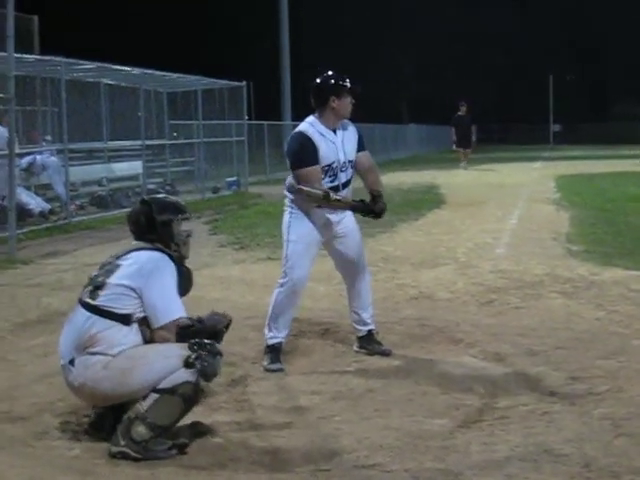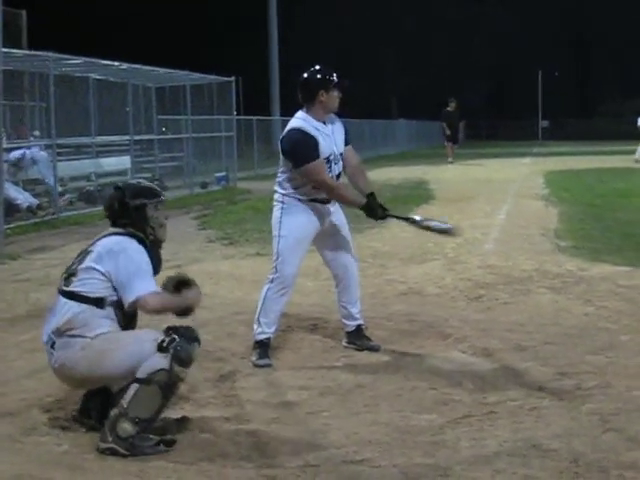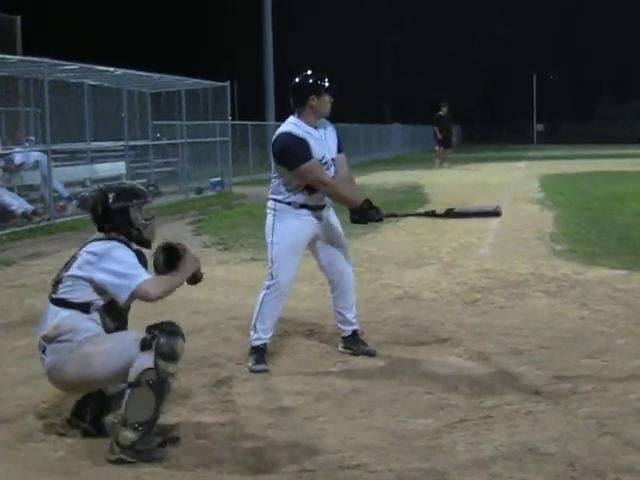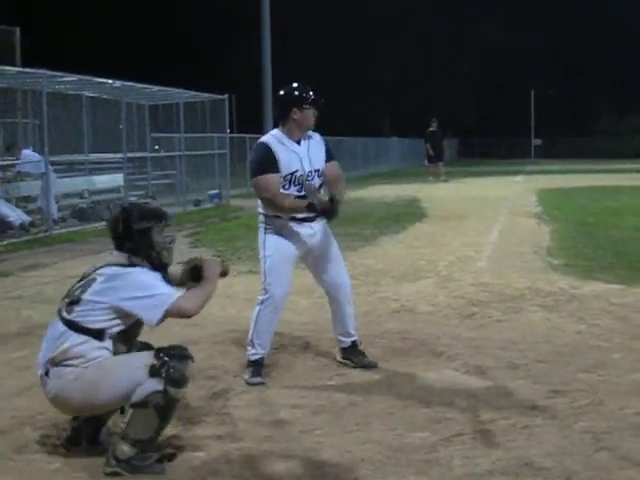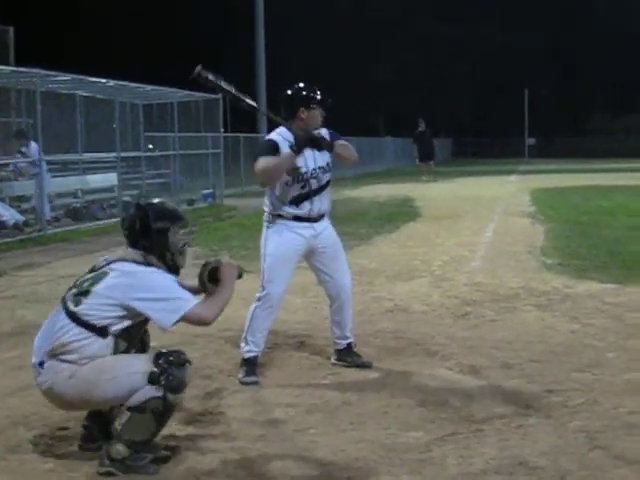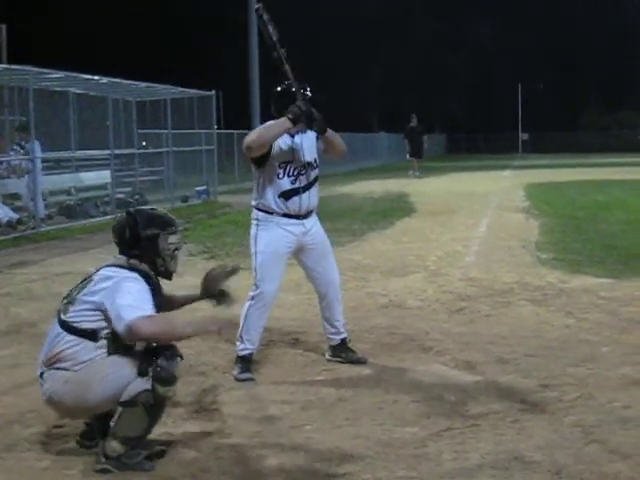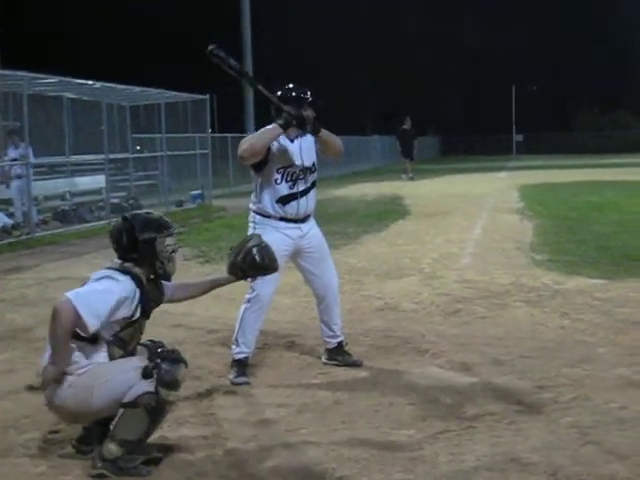
dt=0.4s
person 1, frame 1
left shoulder: (350, 130)
right shoulder: (303, 138)
left elbow: (367, 167)
right elbow: (314, 191)
left wrist: (376, 196)
left hip: (341, 213)
right hip: (305, 215)
left knee: (359, 272)
right knee: (293, 279)
left ankle: (365, 334)
right ankle: (273, 345)
person 1, frame 2
left shoulder: (336, 124)
right shoulder: (298, 133)
left elbow: (352, 164)
right elbow: (326, 183)
left wrist: (370, 196)
right wrist: (364, 205)
left hip: (329, 207)
right hip: (296, 210)
left knee: (347, 268)
right knee: (283, 275)
left ankle: (354, 330)
right ankle: (262, 340)
person 1, frame 3
left shoulder: (329, 130)
right shoulder: (289, 137)
left elbow: (342, 173)
right elbow: (322, 182)
left wrist: (357, 205)
right wrist: (362, 204)
left hip: (323, 213)
right hip: (289, 215)
left knee: (343, 273)
right knee: (279, 281)
left ankle: (349, 335)
right ankle: (258, 346)
person 1, frame 4
left shoulder: (318, 141)
right shoulder: (266, 148)
left elbow: (336, 177)
right elbow: (269, 197)
left wrist: (333, 200)
right wrist: (310, 204)
left hip: (316, 228)
right hip: (280, 231)
left knee: (340, 286)
right knee: (273, 295)
left ankle: (348, 347)
right ankle: (255, 359)
person 1, frame 5
left shoulder: (323, 135)
right shoulder: (275, 142)
left elbow: (352, 157)
right elbow: (262, 175)
left wrist: (328, 144)
right wrist: (295, 148)
left hip: (321, 227)
right hip: (284, 229)
left knee: (342, 287)
right knee: (271, 293)
left ankle: (343, 348)
right ankle: (249, 358)
person 1, frame 6
left shoulder: (311, 133)
right shoulder: (268, 134)
left elbow: (340, 149)
right elbow: (249, 146)
left wrist: (321, 127)
right wrist: (289, 121)
left hip: (309, 223)
right hip: (273, 226)
left knee: (330, 284)
right knee: (263, 290)
left ankle: (338, 344)
right ankle: (244, 355)
person 1, frame 7
left shoulder: (309, 137)
right shoulder: (268, 141)
left elbow: (337, 149)
right elbow: (243, 153)
left wrist: (315, 128)
right wrist: (282, 125)
left hip: (306, 227)
right hip: (270, 229)
left knee: (329, 286)
right knee: (260, 294)
left ankle: (334, 347)
right ankle: (240, 359)
person 2, frame 1
left shoulder: (131, 258)
right shoulder: (157, 261)
right elbow: (164, 334)
left hip: (78, 365)
right hip: (96, 371)
right knee: (205, 356)
right ankle: (136, 437)
person 2, frame 2
left shoulder: (112, 244)
right shoulder: (125, 246)
left elbow: (134, 300)
right elbow: (149, 302)
left wrist: (171, 298)
right wrist: (185, 298)
left hip: (71, 351)
right hip: (78, 353)
left knee: (148, 349)
right knee: (181, 343)
left ankle: (97, 406)
right ankle: (124, 433)
person 2, frame 3
left shoulder: (104, 249)
right shoulder: (111, 250)
right elbow: (150, 291)
left wrist: (171, 270)
right wrist: (184, 270)
left hip: (70, 355)
right hip: (69, 358)
left knee: (147, 358)
right knee: (166, 340)
left ankle: (90, 412)
right ankle: (130, 440)
person 2, frame 4
left shoulder: (117, 266)
right shoulder: (131, 276)
right elbow: (188, 307)
right wrist: (210, 278)
left hip: (63, 371)
right hip: (70, 381)
left knee: (139, 356)
right knee: (175, 364)
left ankle: (86, 431)
right ankle: (127, 455)
person 2, frame 5
left shoulder: (126, 264)
right shoulder: (144, 276)
left elbow: (168, 294)
right elbow: (205, 314)
left wrist: (201, 287)
right wrist: (227, 281)
left hip: (59, 363)
right hip: (65, 377)
left knee: (136, 345)
right knee: (173, 368)
left ankle: (99, 430)
right ankle: (121, 454)
person 2, frame 6
left shoulder: (131, 272)
right shoulder: (128, 281)
left elbow: (160, 304)
right elbow: (147, 328)
left wrist: (202, 294)
right wrist: (200, 326)
left hip: (73, 374)
right hip: (66, 384)
left knee: (155, 349)
right knee: (164, 361)
left ankle: (99, 430)
right ankle: (117, 451)
person 2, frame 7
left shoulder: (138, 280)
right shoulder: (122, 285)
left elbow: (180, 290)
right elbow: (64, 309)
left wrist: (228, 278)
right wrist: (57, 370)
left hip: (89, 380)
right hip: (73, 389)
left knee: (153, 354)
right knee: (170, 366)
left ankle: (96, 436)
right ankle: (113, 457)
